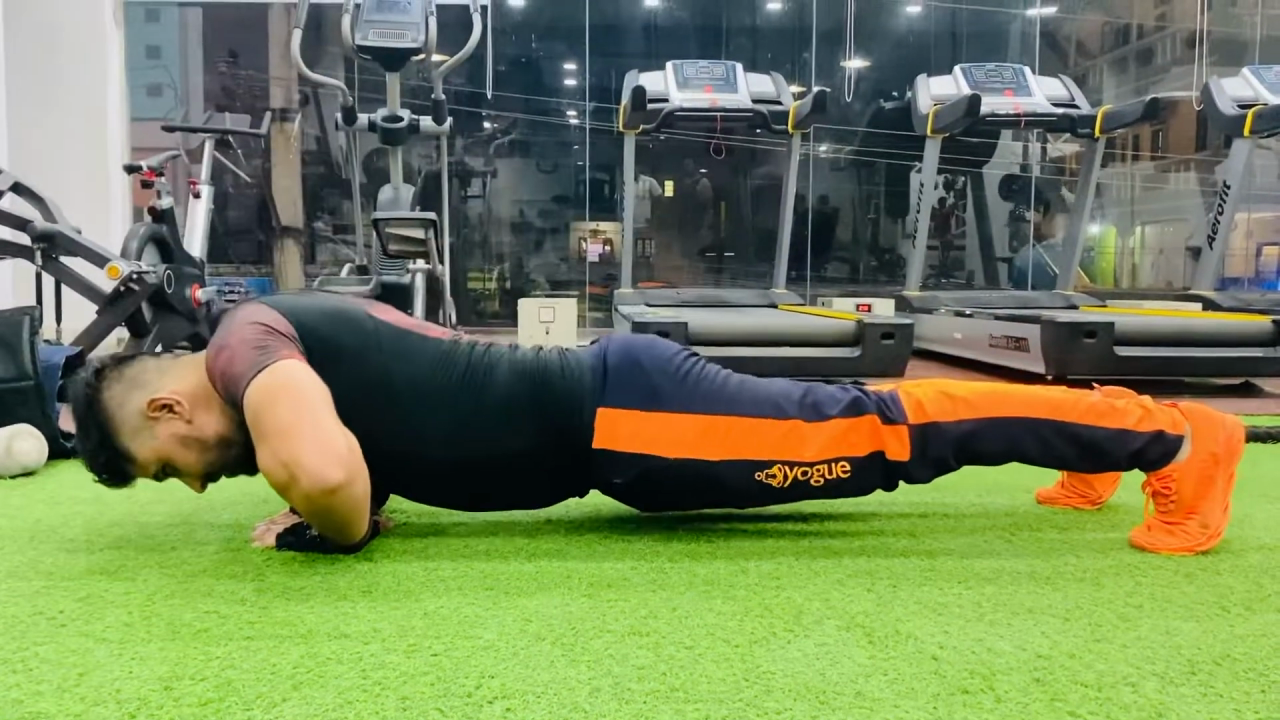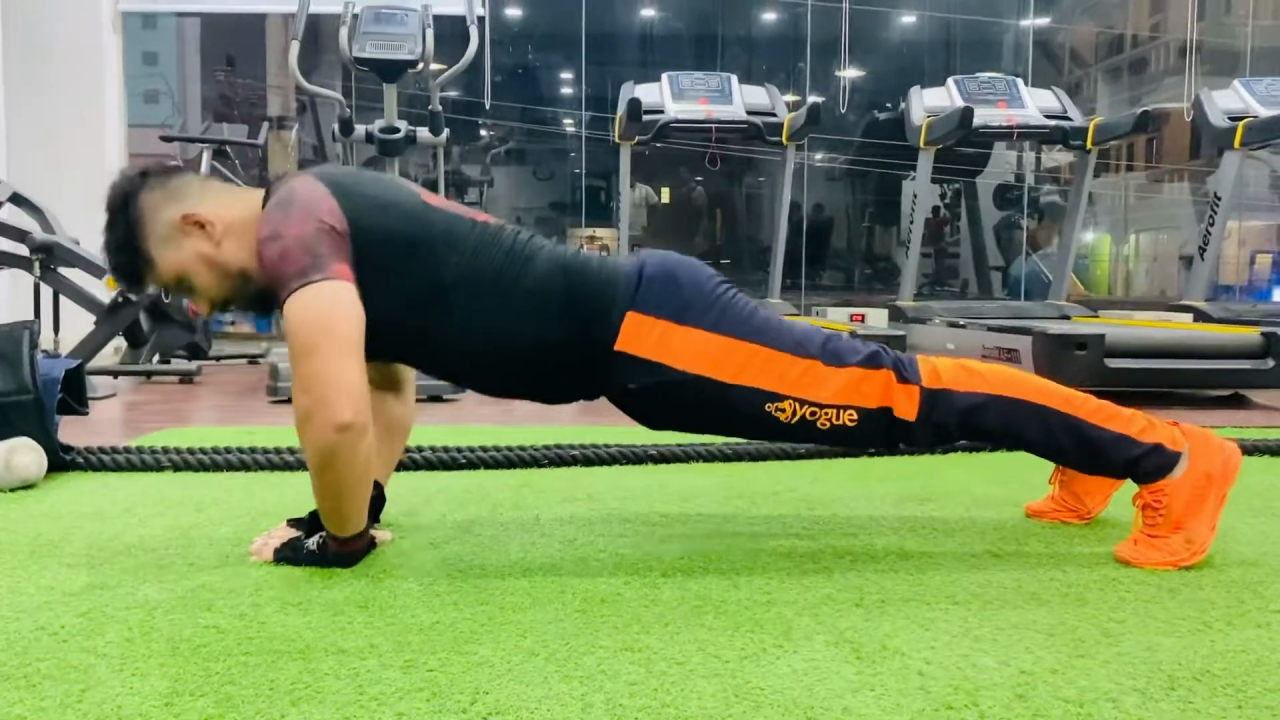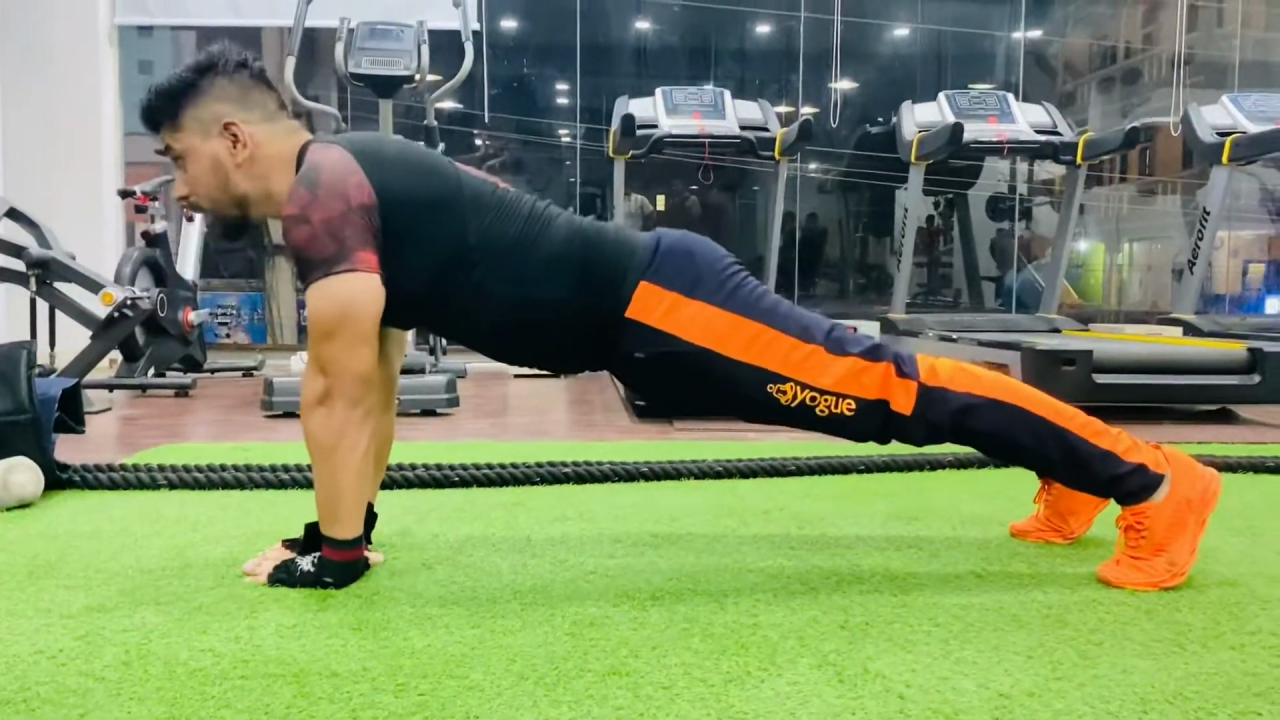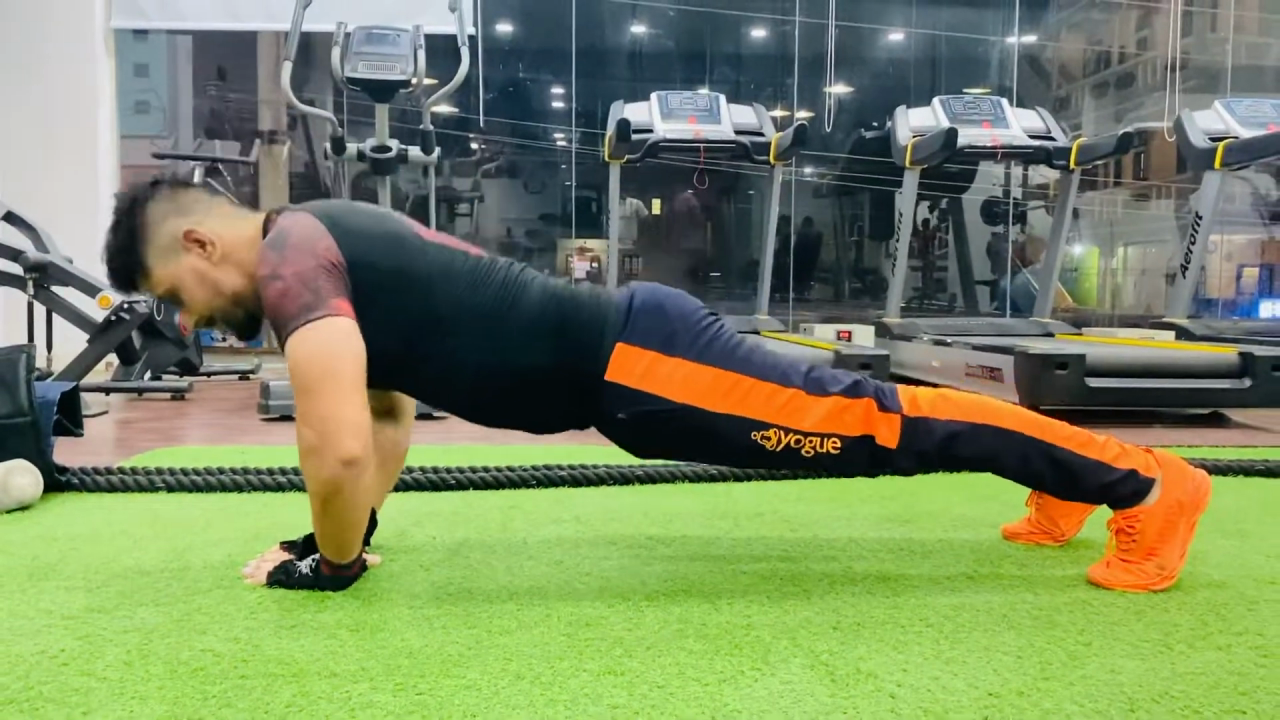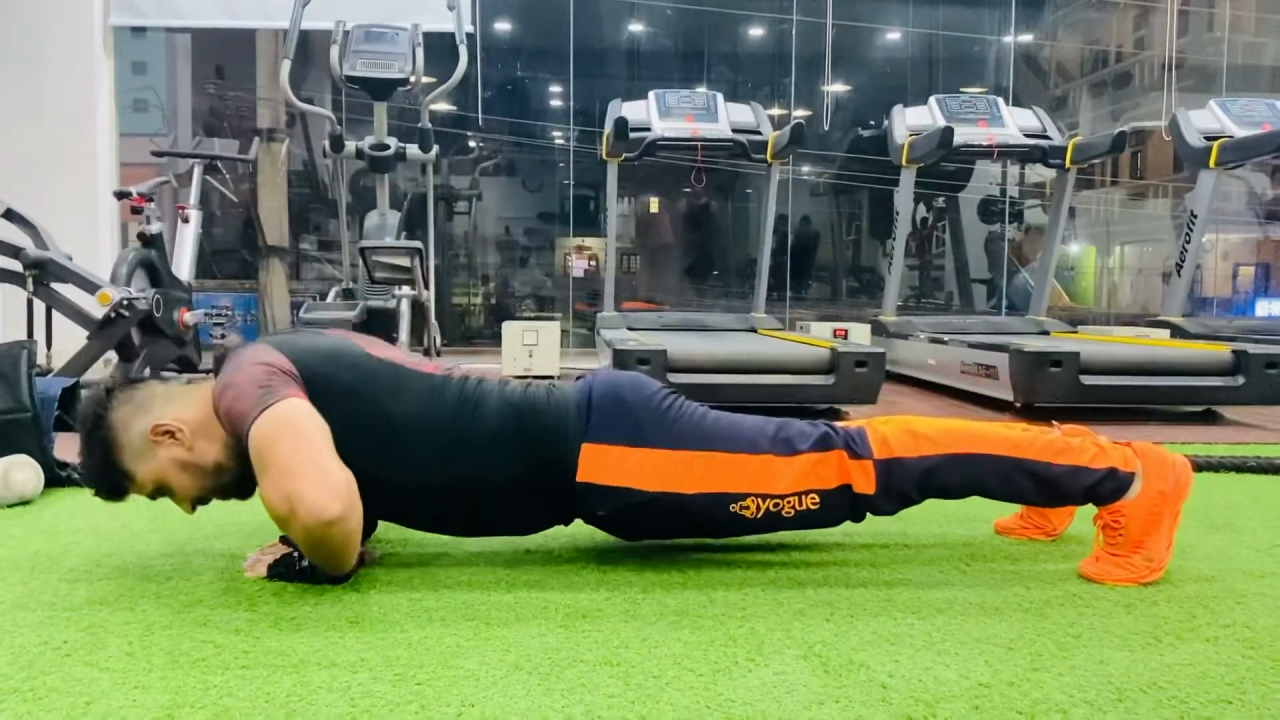
dt=0.5s
person 1, frame 1
left shoulder: (243, 343)
right shoulder: (287, 331)
left elbow: (321, 466)
left wrist: (343, 529)
right wrist: (356, 493)
left hip: (614, 421)
right hip: (606, 396)
left knee: (878, 436)
right knee: (846, 422)
left ankle: (1174, 439)
right ankle: (1096, 424)
person 1, frame 2
left shoulder: (288, 225)
right shoulder: (321, 210)
left elbow: (335, 413)
right elbow: (388, 372)
left wrist: (338, 533)
right wrist: (362, 495)
left hip: (638, 334)
right hip: (631, 317)
left knee: (888, 396)
right knee: (869, 393)
left ankle: (1167, 457)
right ankle: (1094, 455)
person 1, frame 3
left shoulder: (321, 196)
right shoulder: (343, 184)
left elbow: (338, 391)
right elbow: (374, 373)
left wrist: (334, 551)
right wrist: (349, 516)
left hip: (653, 304)
right hip: (639, 303)
left knee: (884, 390)
right knee: (868, 390)
left ankle: (1151, 484)
right ankle: (1079, 475)
person 1, frame 4
left shoulder: (289, 257)
right shoulder: (322, 240)
left elbow: (338, 445)
right elbow: (385, 406)
left wrist: (331, 560)
right wrist: (351, 526)
left hip: (632, 364)
right hip: (622, 347)
left knee: (867, 424)
right knee: (853, 416)
left ankle: (1139, 485)
right ankle: (1068, 480)
person 1, frame 5
left shoulder: (248, 383)
right shoulder: (291, 362)
left elbow: (319, 499)
left wrist: (330, 561)
right wrist: (349, 522)
left hip: (597, 455)
right hip: (588, 425)
left knee: (845, 469)
right knee: (813, 452)
left ankle: (1124, 475)
right ankle: (1053, 456)
